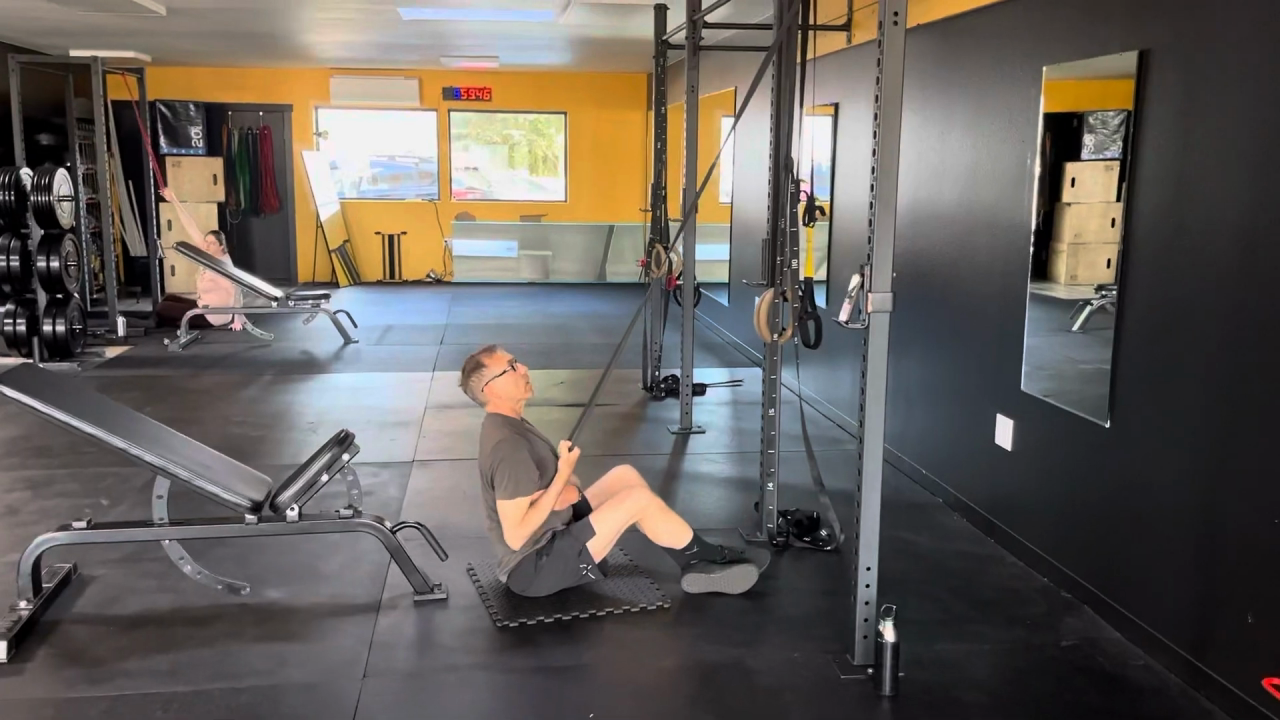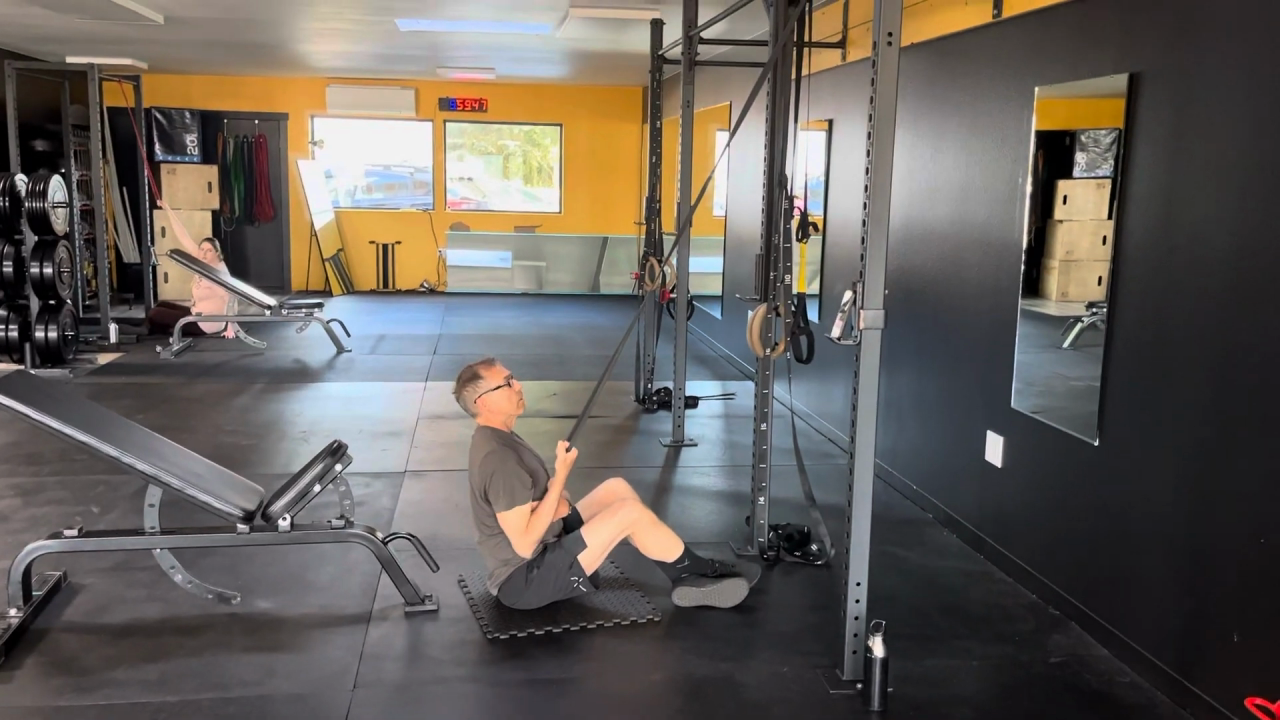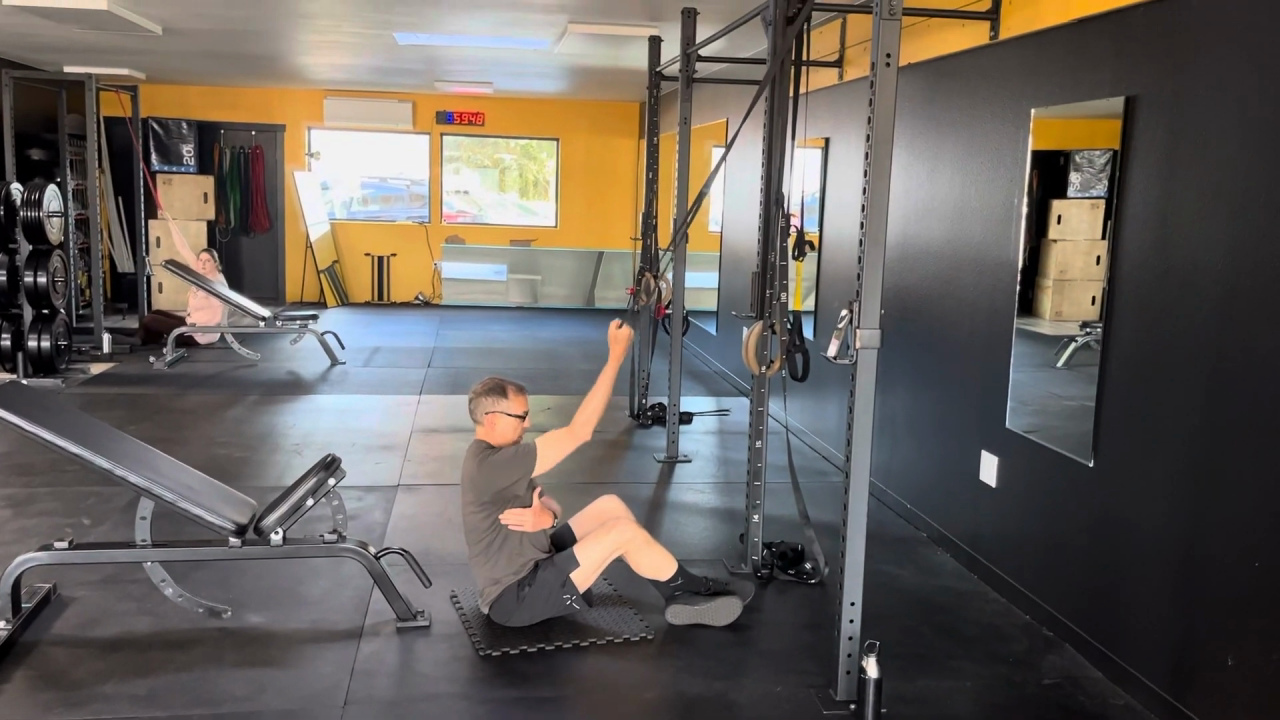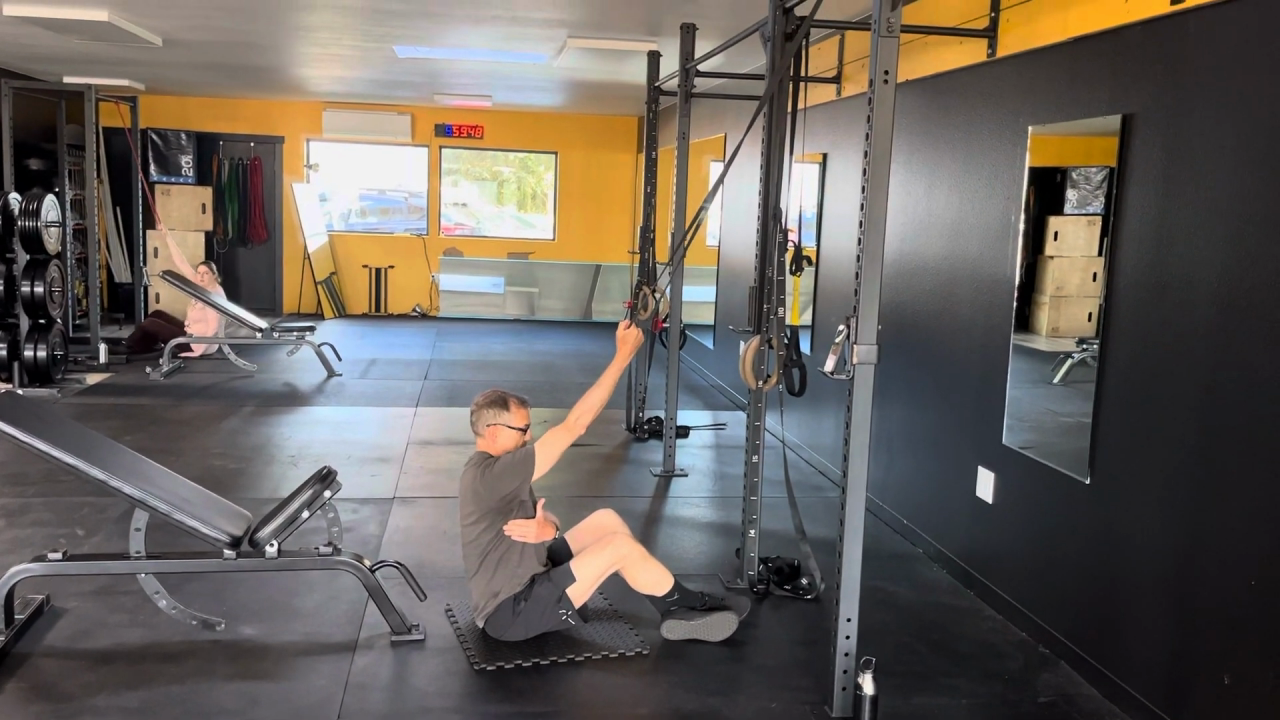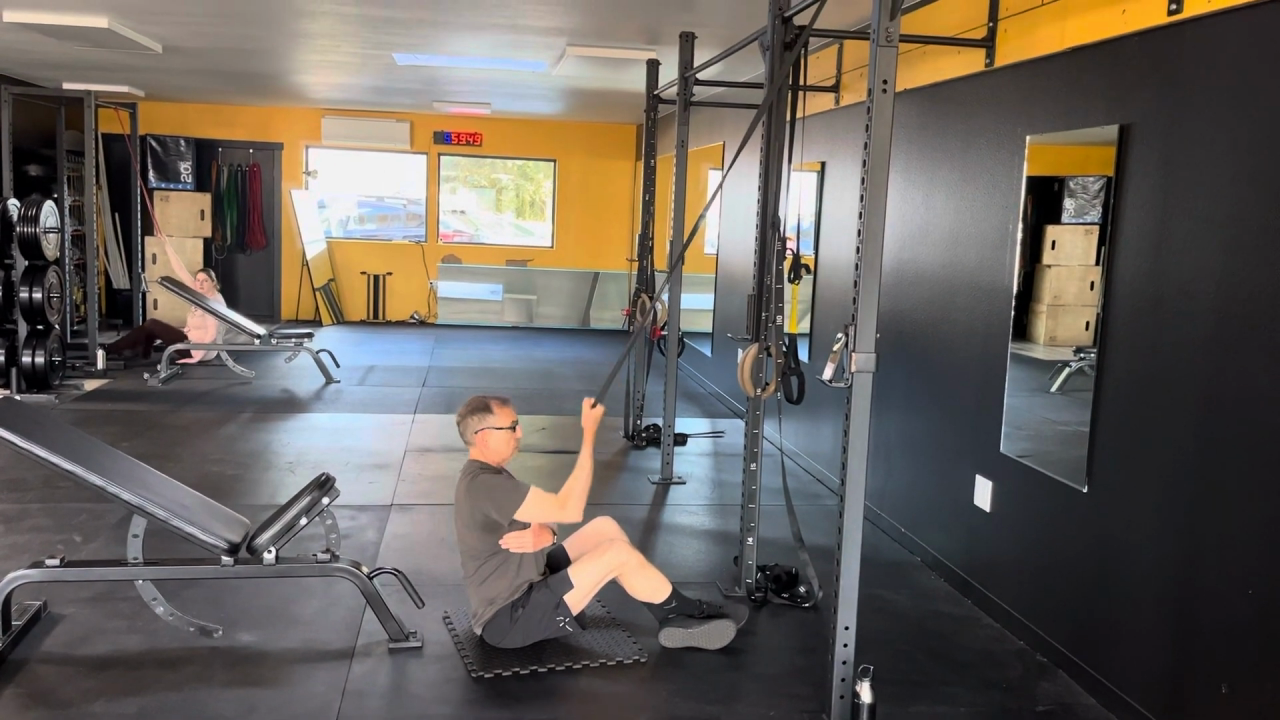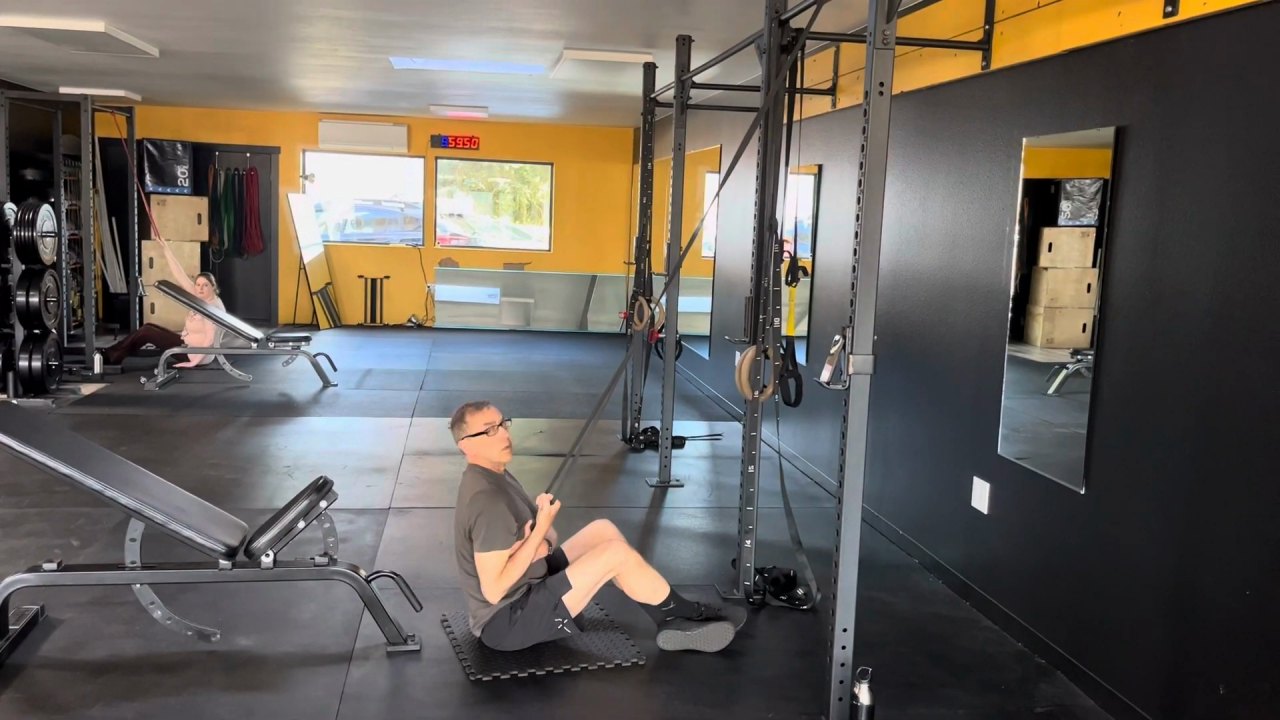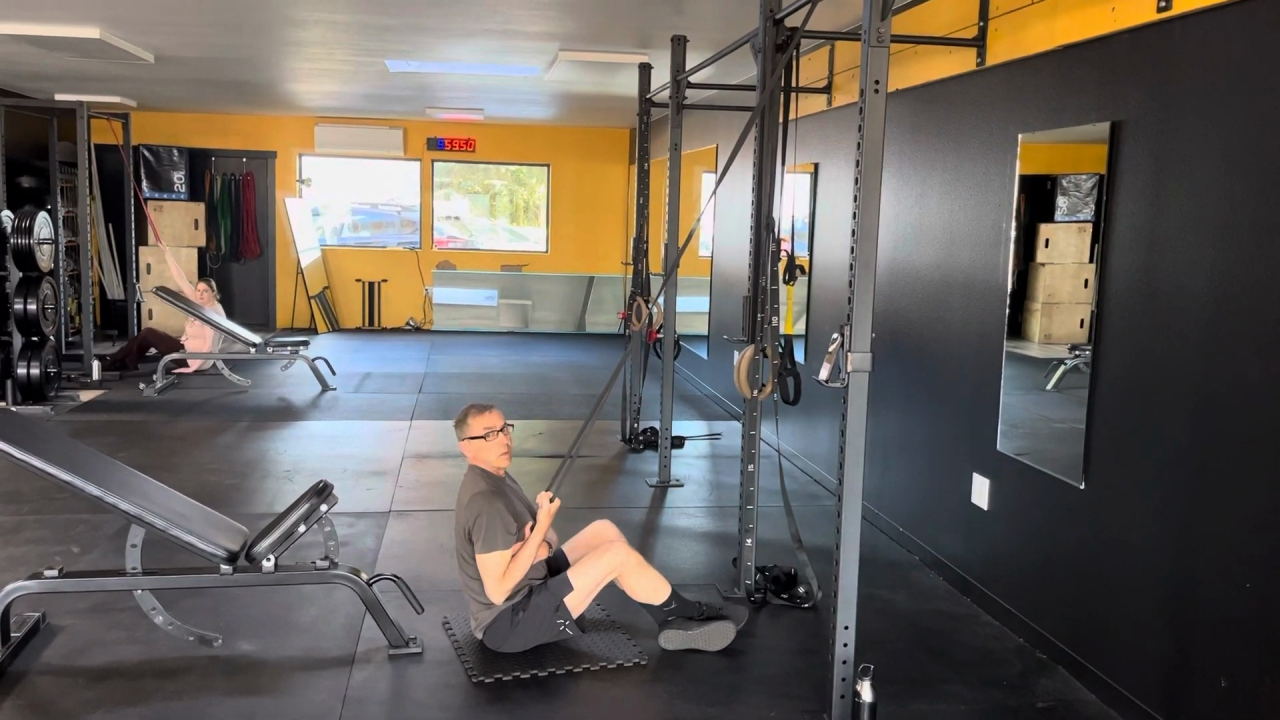
dt=0.7s
person 1, frame 1
left shoulder: (511, 425)
right shoulder: (507, 446)
left elbow: (556, 481)
right elbow: (515, 536)
left wrist: (570, 491)
right wrist: (563, 479)
left hip: (549, 538)
right hip: (534, 568)
left knee: (624, 476)
right knee: (638, 500)
left ankle: (699, 564)
right ankle: (713, 557)
person 1, frame 2
left shoulder: (501, 438)
right shoulder: (498, 458)
left elbow: (541, 491)
right elbow: (524, 545)
left wrist: (558, 504)
right wrist: (561, 475)
left hip: (537, 553)
right hip: (524, 580)
left knee: (615, 489)
right knee: (630, 512)
left ankle: (690, 577)
right ankle: (704, 571)
person 1, frame 3
left shoulder: (494, 456)
right shoulder: (492, 465)
left elbow: (550, 504)
right elbow: (578, 433)
left wrist: (547, 517)
right wrist: (616, 356)
left hip: (529, 568)
right hip: (516, 598)
left knee: (610, 506)
right knee: (623, 531)
left ankle: (684, 594)
right ankle: (697, 588)
person 1, frame 4
left shoulder: (490, 470)
right shoulder: (494, 475)
left elbow: (542, 516)
right elbow: (574, 426)
left wrist: (549, 529)
right wrist: (623, 355)
left hip: (523, 583)
right hip: (511, 613)
left knee: (605, 520)
right knee: (620, 546)
left ankle: (679, 608)
right ankle: (693, 606)
person 1, frame 5
left shoulder: (487, 476)
right shoulder: (486, 486)
left elbow: (545, 516)
right elbow: (570, 510)
left wrist: (544, 536)
right wrist: (589, 433)
left hip: (521, 589)
right hip: (508, 619)
left knee: (605, 528)
right knee: (619, 554)
left ankle: (675, 616)
right ankle: (692, 613)
person 1, frame 6
left shoulder: (495, 476)
right shoulder: (486, 500)
left elbow: (548, 535)
right elbow: (494, 590)
left wrist: (542, 546)
right wrist: (540, 531)
left hip: (525, 589)
right hip: (506, 622)
left knee: (603, 530)
right knee: (617, 553)
left ankle: (674, 621)
right ankle: (693, 614)
person 1, frame 7
left shoulder: (497, 478)
right shoulder: (485, 502)
left elbow: (548, 537)
right elbow: (497, 590)
left wrist: (542, 547)
right wrist: (541, 528)
left hip: (526, 592)
right hip: (508, 624)
left knee: (603, 531)
right knee: (618, 554)
left ankle: (676, 620)
right ankle: (695, 614)
